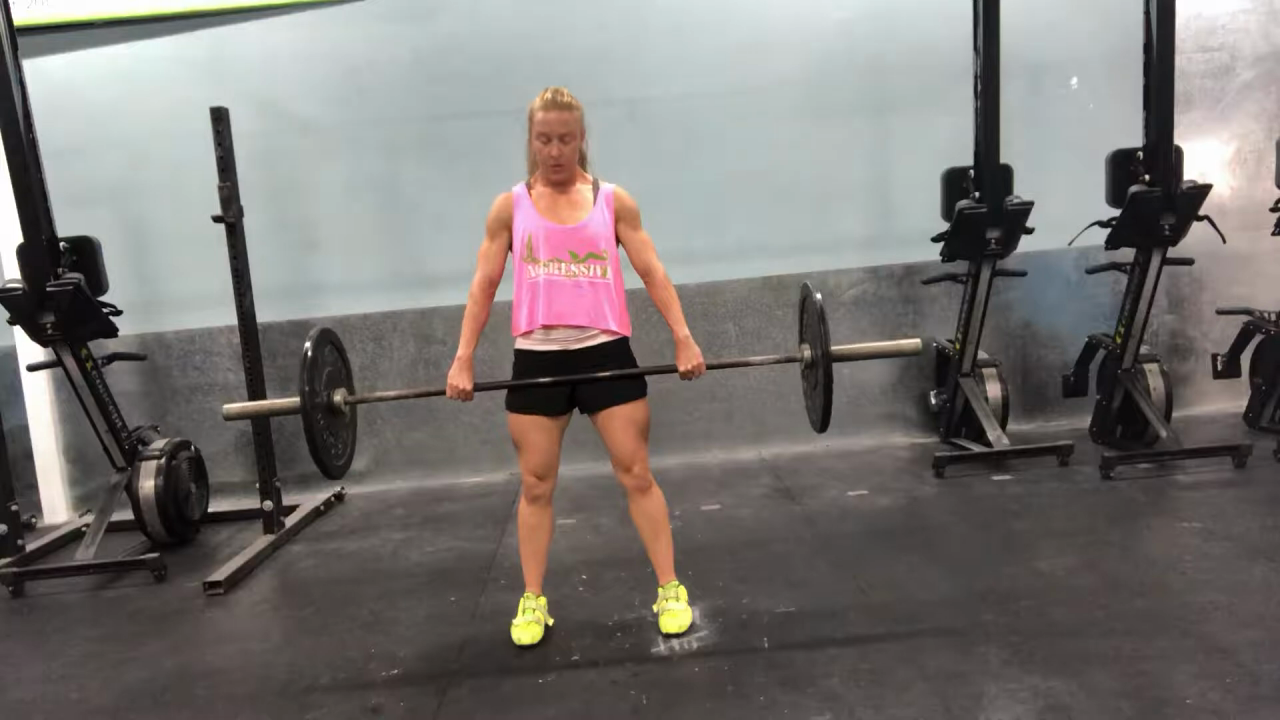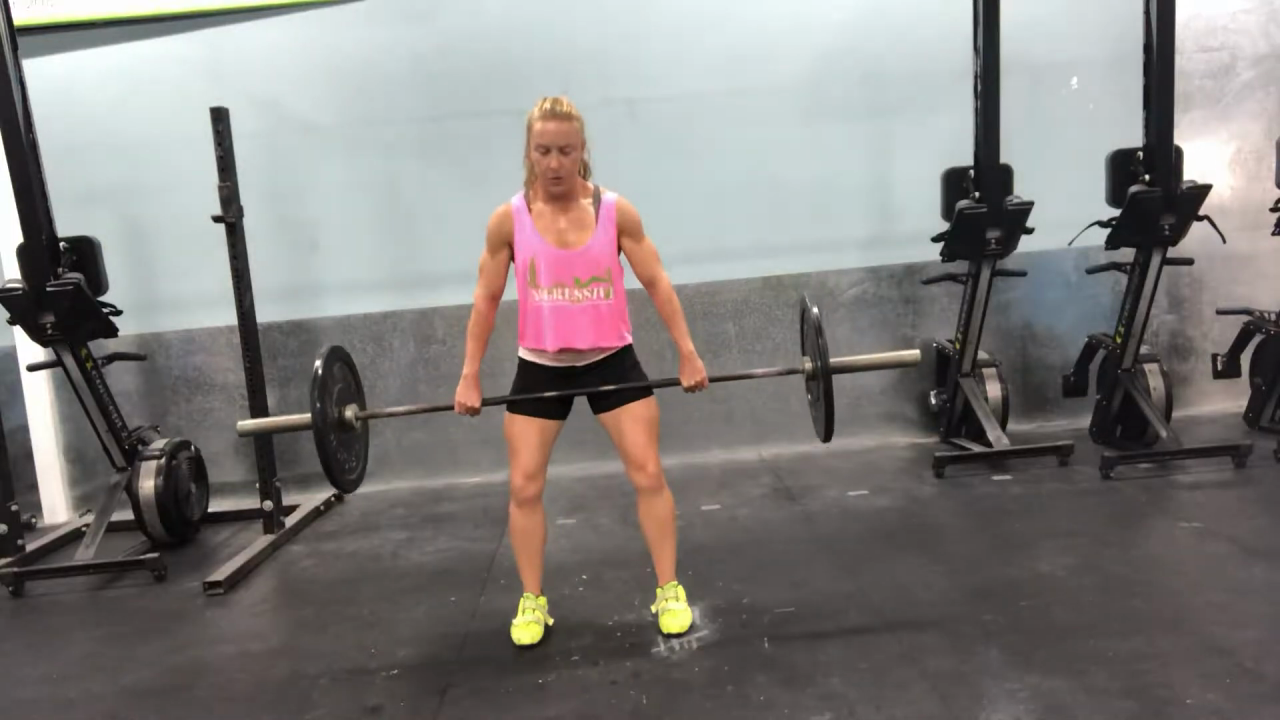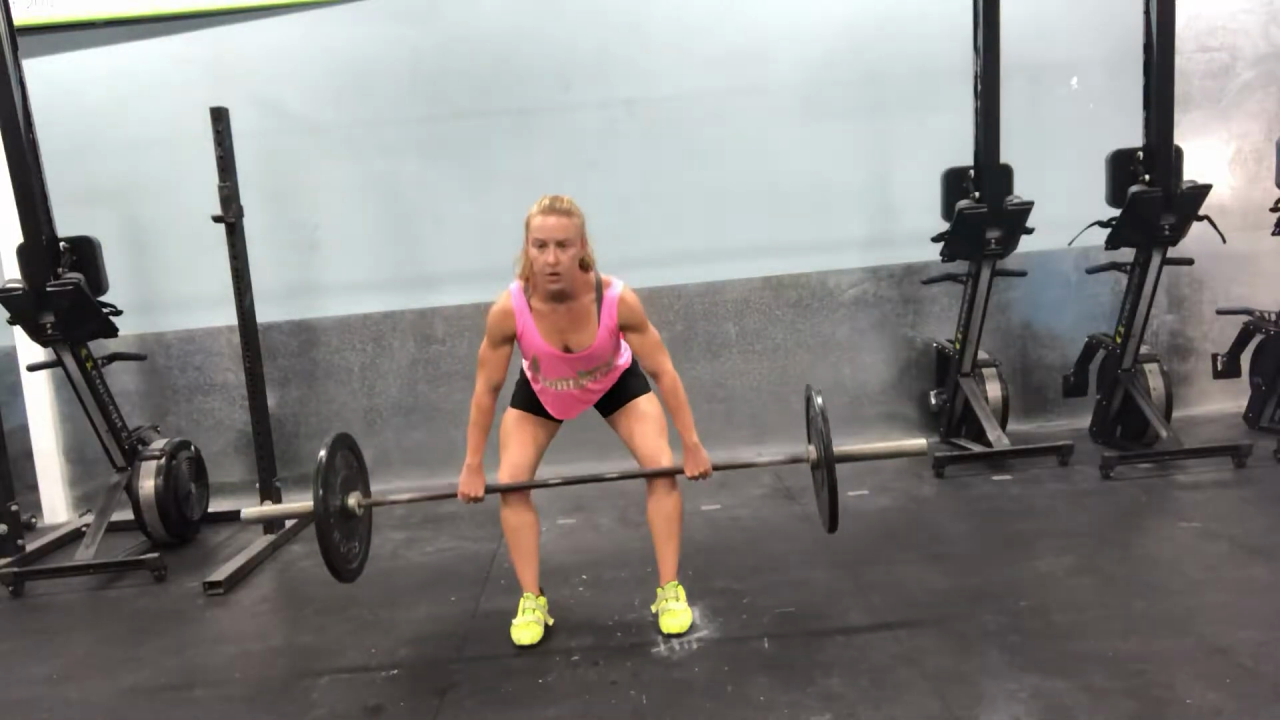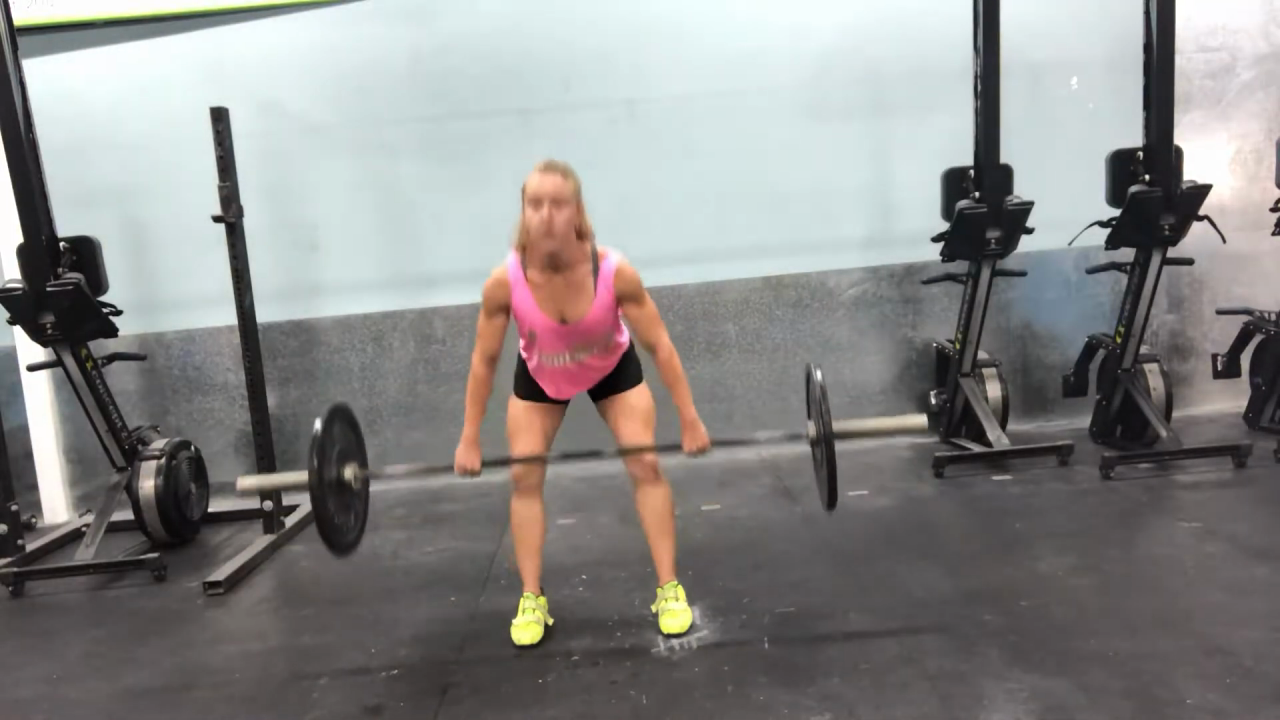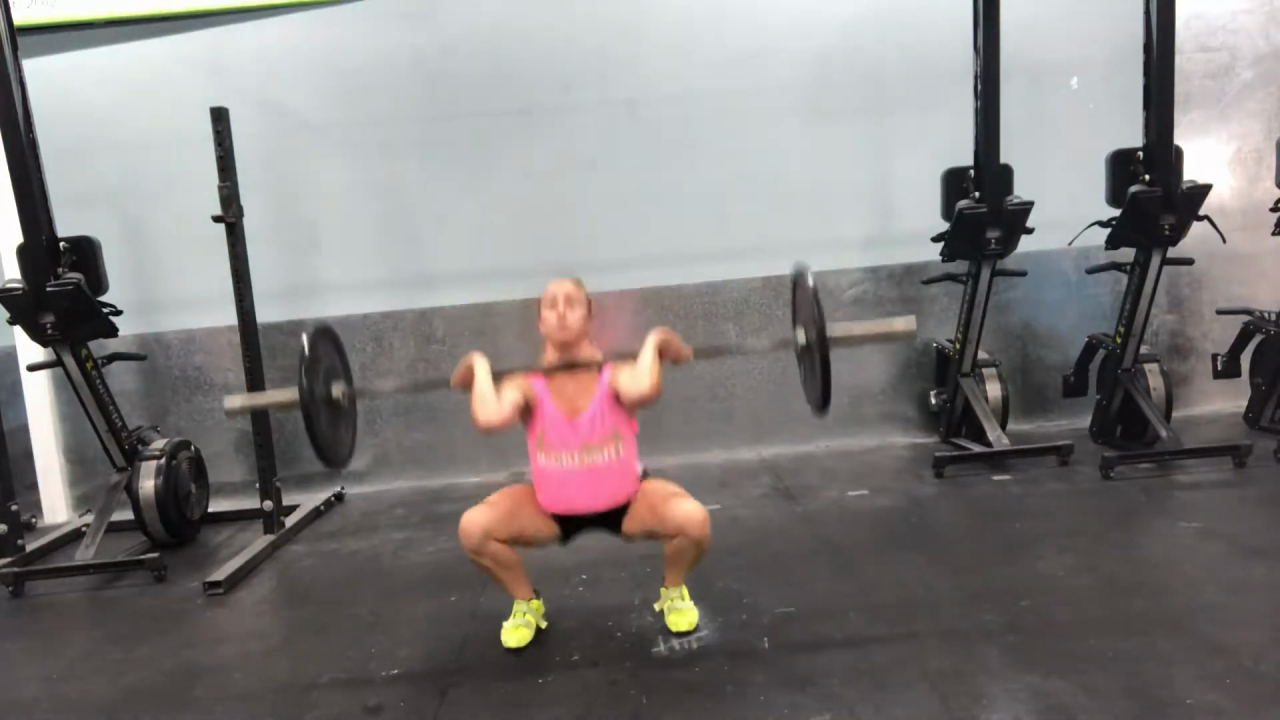
dt=1s
person 1, frame 1
left shoulder: (613, 200)
right shoulder: (510, 206)
left elbow: (652, 272)
right elbow: (483, 286)
left wrist: (683, 338)
right wrist: (463, 357)
left hip: (606, 351)
right hip: (537, 358)
left knee: (637, 475)
right knee: (536, 485)
left ankle: (671, 590)
right ankle: (533, 601)
person 1, frame 2
left shoulder: (615, 210)
right shoulder: (508, 219)
left elbow: (656, 283)
right elbow: (486, 300)
left wrist: (687, 352)
right wrist: (470, 374)
left hip: (611, 359)
right hip: (540, 366)
left knee: (648, 473)
right knee: (524, 485)
left ankle: (669, 592)
right ankle: (532, 601)
person 1, frame 3
left shoulder: (618, 300)
right shoulder: (508, 310)
left elbow: (662, 371)
right elbow: (486, 389)
left wrist: (692, 444)
right wrist: (472, 464)
left hip: (616, 381)
right hip: (539, 391)
left knee: (663, 469)
right knee: (510, 483)
left ankle: (669, 591)
right ankle: (532, 601)
person 1, frame 4
left shoulder: (614, 271)
right shoulder: (504, 281)
left elbow: (658, 344)
right elbow: (485, 359)
left wrist: (689, 419)
right wrist: (469, 438)
left hip: (610, 367)
right hip: (540, 374)
left knee: (647, 467)
right knee: (524, 481)
left ankle: (669, 591)
right ankle: (532, 600)
person 1, frame 5
left shoulder: (615, 377)
right shoulder: (526, 386)
left elbow: (643, 390)
right elbow: (488, 418)
left wrist: (652, 343)
right wrist: (481, 369)
left hip: (624, 500)
right hip: (554, 509)
left knee: (694, 523)
right knee: (473, 530)
left ankle: (674, 592)
right ankle: (526, 604)
